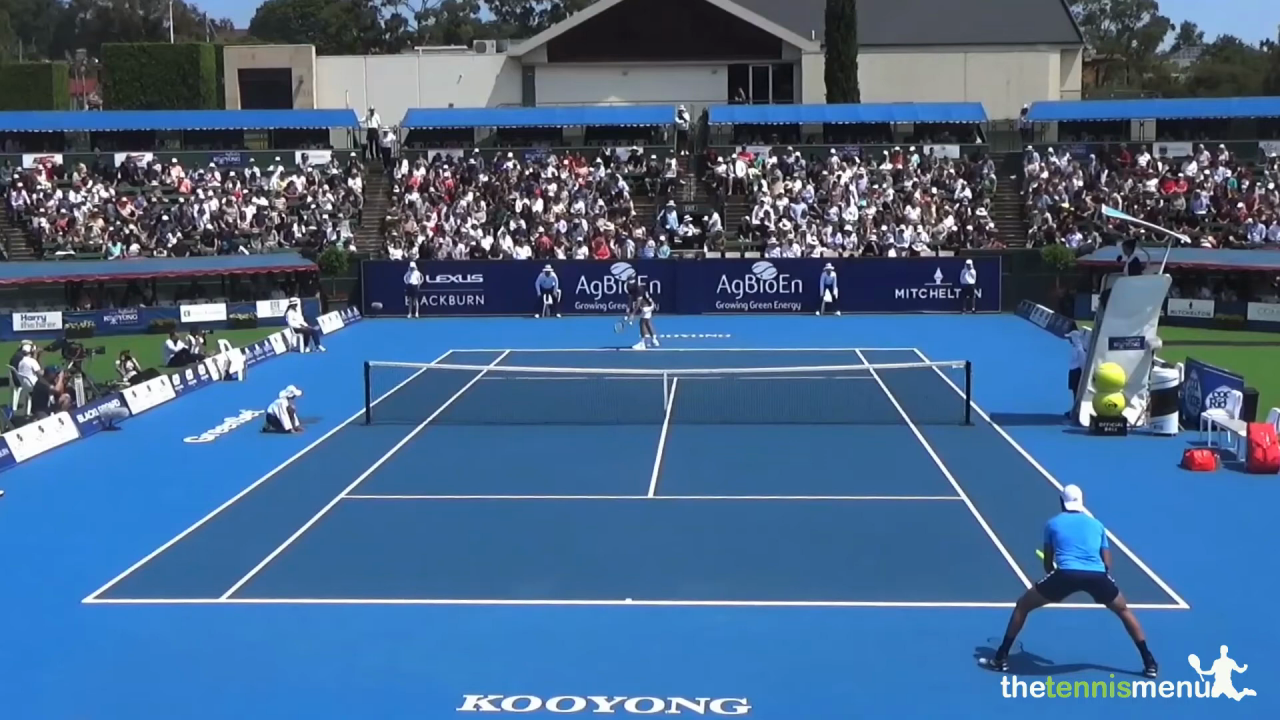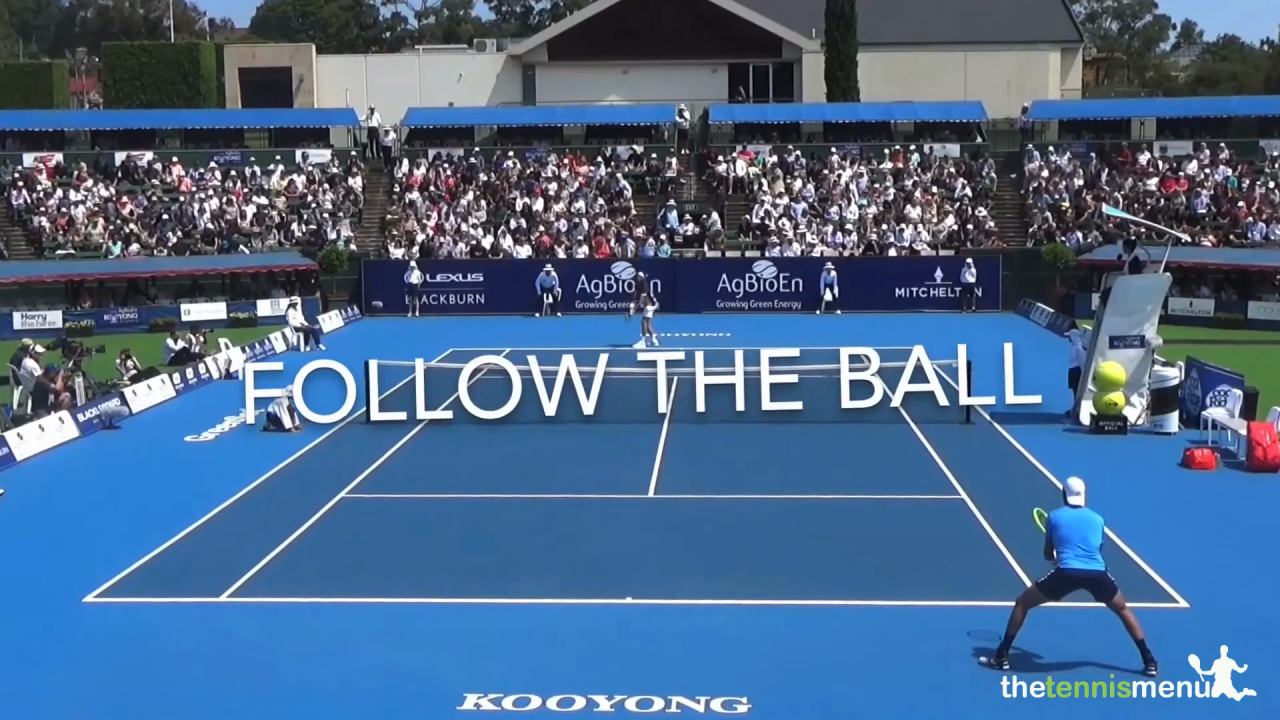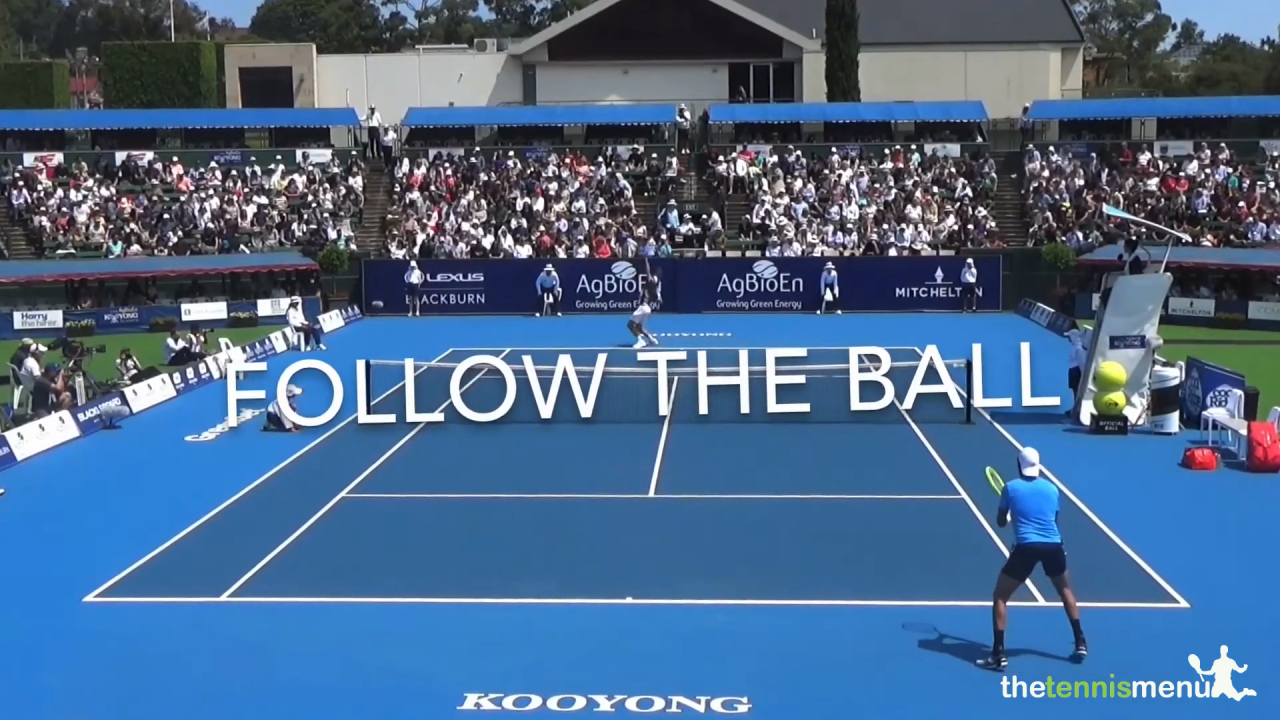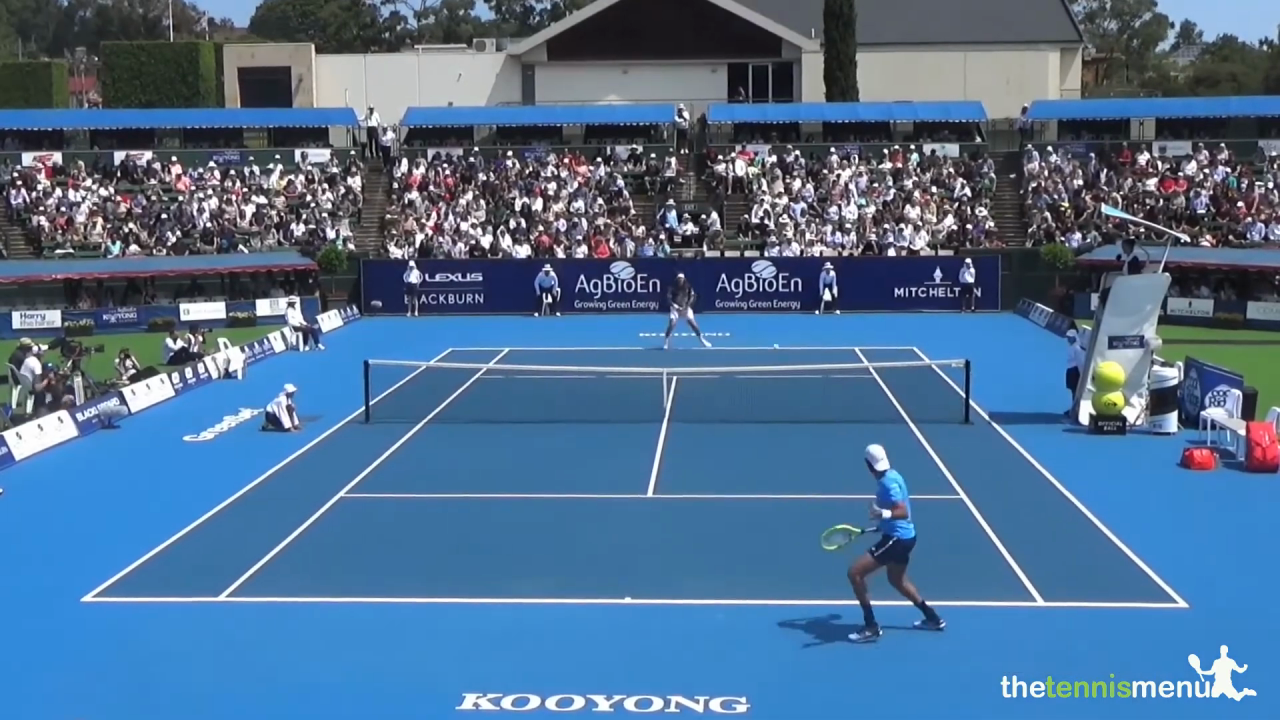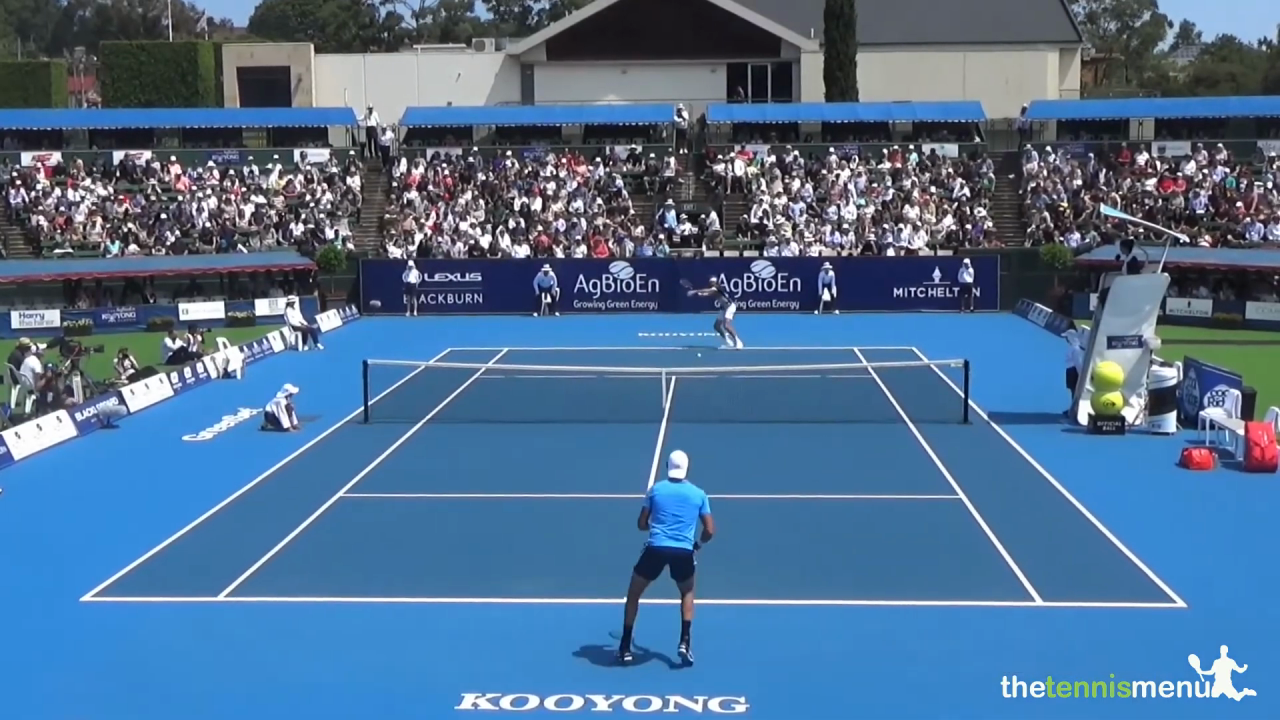
dt=1s
person 1, frame 1
left shoulder: (1053, 523)
right shoulder: (1096, 524)
left elbow: (1048, 564)
right elbow: (1107, 564)
left hip: (1066, 574)
right hip: (1097, 575)
left knee: (1022, 606)
right knee: (1124, 611)
left ankle: (1001, 658)
right ankle: (1149, 663)
person 1, frame 2
left shoulder: (1055, 516)
right shoulder: (1097, 519)
left elbow: (1048, 555)
left hip: (1066, 573)
right hip: (1097, 573)
left knee: (1022, 604)
right knee: (1123, 611)
left ankle: (1002, 656)
right ankle: (1149, 662)
person 1, frame 3
left shoulder: (1011, 488)
right shoulder: (1052, 489)
left elbow: (1001, 522)
left hip: (1026, 547)
right hip: (1053, 546)
left knee: (1000, 598)
right knee: (1065, 590)
left ankle: (998, 654)
right ankle: (1080, 643)
person 1, frame 4
left shoulder: (888, 482)
right shoulder: (891, 477)
left elbow: (903, 512)
left wrist: (885, 514)
right wrist: (885, 523)
left hip: (896, 539)
right hip: (905, 536)
left knee: (855, 573)
right knee: (896, 580)
left ankle: (871, 626)
right ankle: (933, 618)
person 1, frame 5
left shoulder: (656, 489)
right shoulder: (699, 494)
left elbow: (642, 524)
right elbow: (709, 531)
right wrist: (696, 542)
left hip: (657, 549)
right hip: (684, 552)
left knee: (634, 596)
right knee: (687, 593)
left ankle: (625, 649)
right ankle: (684, 643)
